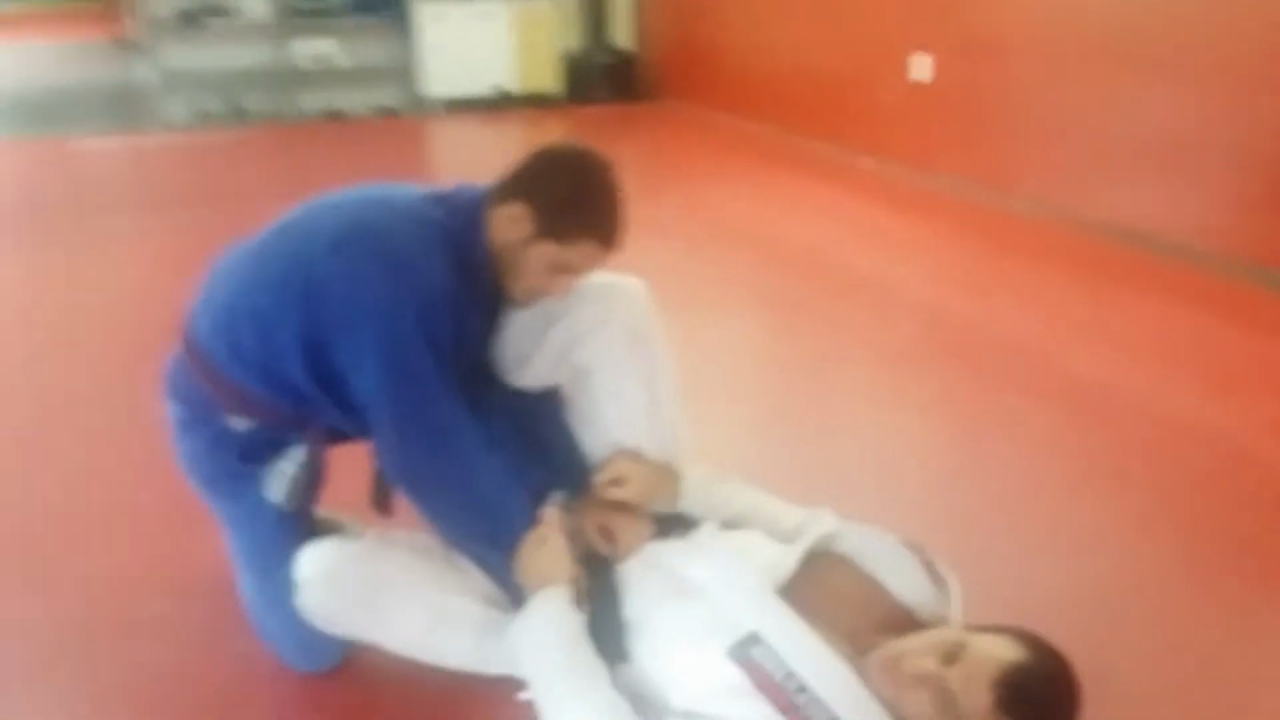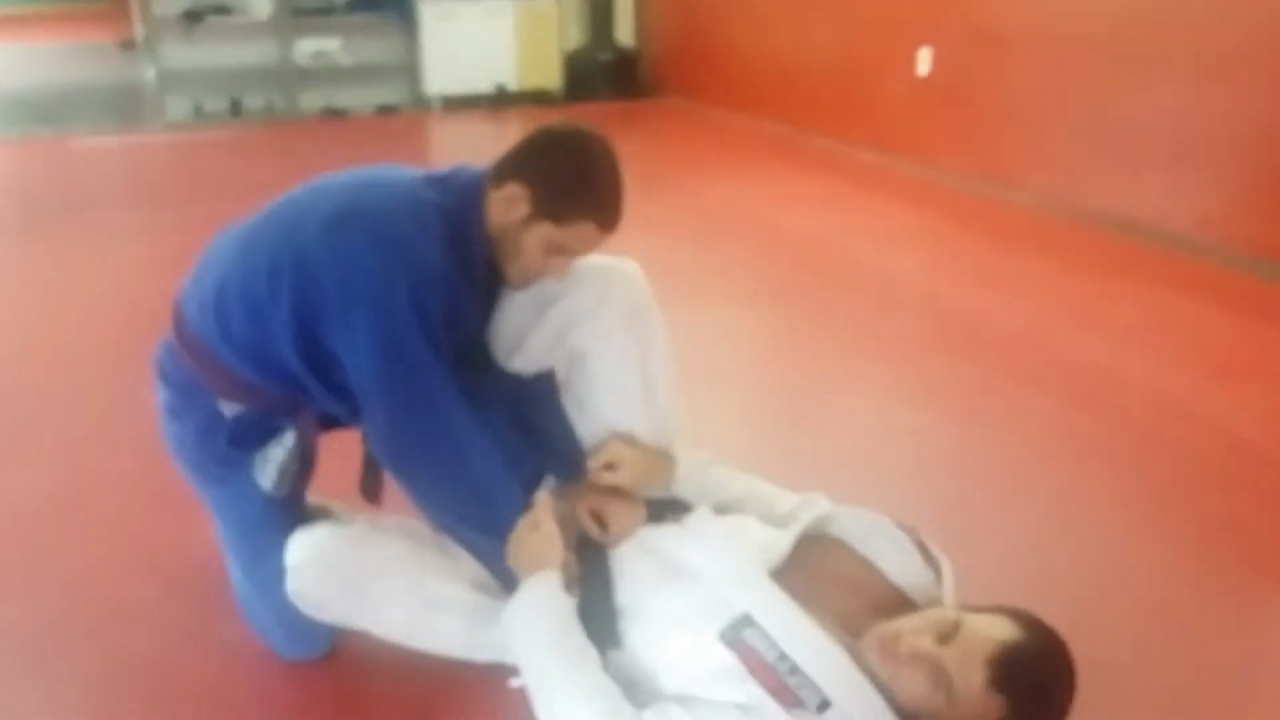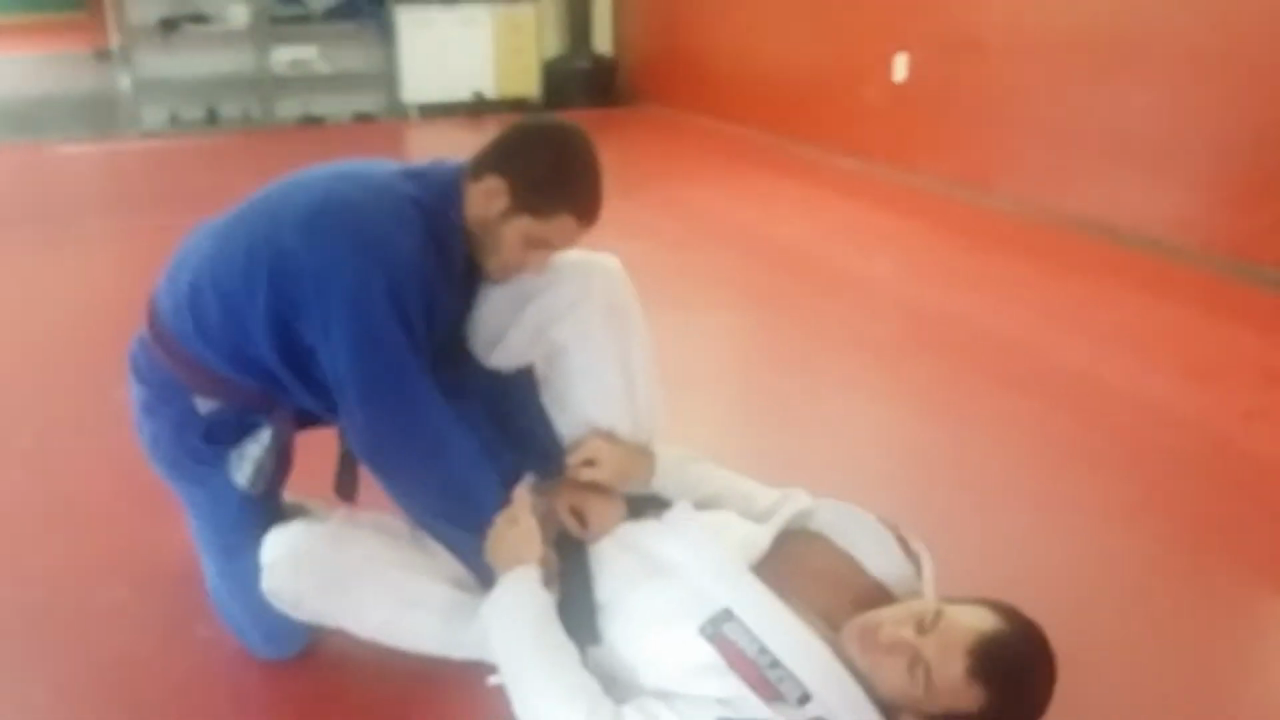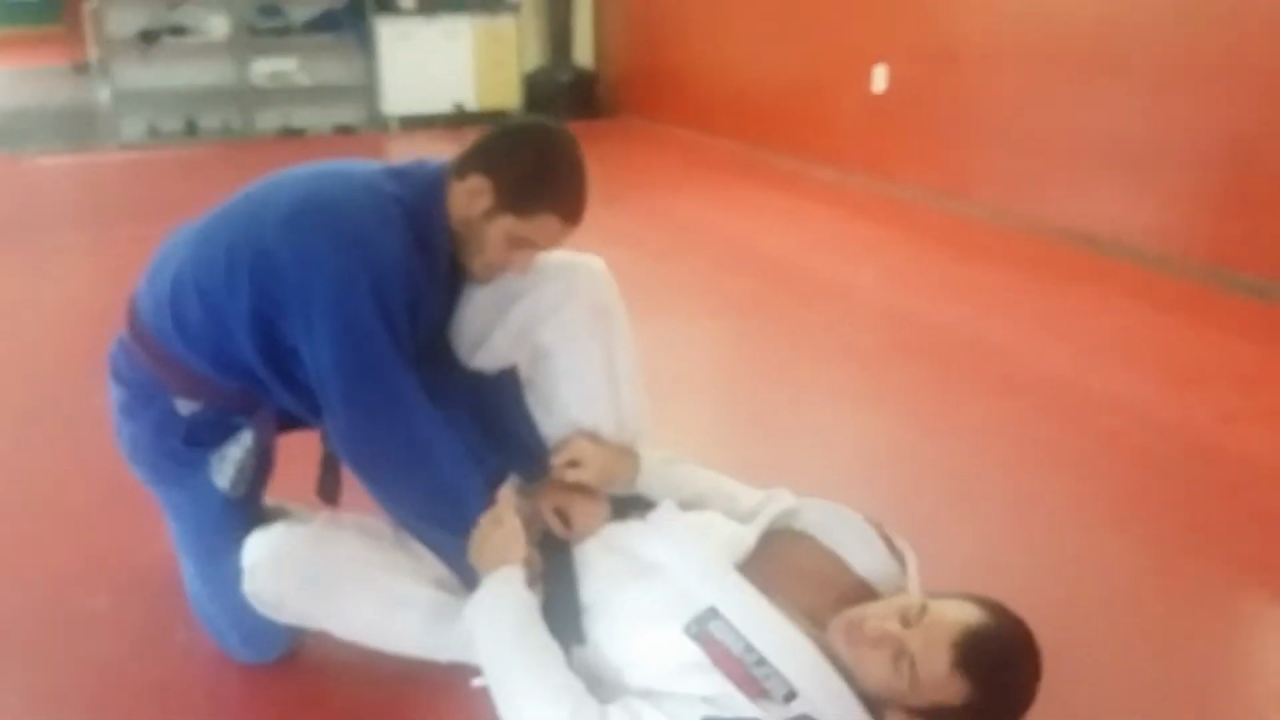
dt=0.1s
person 1, frame 1
right shoulder: (912, 583)
right elbow: (799, 530)
left wrist: (548, 602)
right wrist: (673, 486)
left hip: (584, 634)
right hip: (639, 521)
left knee: (325, 576)
person 1, frame 2
right shoulder: (908, 565)
right elbow: (791, 513)
left wrist: (538, 587)
right wrist: (665, 471)
left hip: (576, 612)
right hip: (644, 519)
left knee: (315, 560)
person 1, frame 3
right shoulder: (887, 558)
right elbow: (770, 509)
left wrist: (516, 582)
right wrist: (646, 466)
left hip: (551, 607)
right hip: (619, 510)
left knee: (291, 560)
person 1, frame 4
right shoulder: (869, 553)
right elbow: (750, 509)
left wrist: (500, 583)
right wrist: (629, 469)
left hip: (534, 603)
right hip: (604, 514)
left knee: (274, 559)
person 2, frame 1
left shoulder: (467, 237)
right shoulder: (397, 269)
left elbow: (500, 385)
right elbow: (432, 452)
left wrist: (579, 491)
left hip: (327, 376)
right hip: (238, 409)
right knee: (314, 642)
right ankle: (268, 529)
person 2, frame 2
left shoulder: (460, 219)
right shoulder: (392, 252)
left elbow: (495, 372)
right elbow: (423, 436)
left wrist: (575, 478)
left hip: (315, 368)
right hip: (228, 394)
right knee: (303, 631)
right ankle: (254, 514)
person 2, frame 3
left shoulder: (443, 214)
right shoulder: (370, 246)
left elbow: (475, 366)
right elbow: (402, 432)
left wrist: (555, 474)
left hip: (292, 362)
right hip: (202, 390)
right knee: (278, 630)
right ankle: (232, 510)
person 2, frame 4
left shoulder: (428, 214)
right shoulder: (353, 245)
left elbow: (458, 369)
right elbow: (386, 433)
left wrist: (541, 475)
left hip: (278, 361)
right hip: (184, 393)
right knee: (260, 635)
right ankle: (210, 516)
